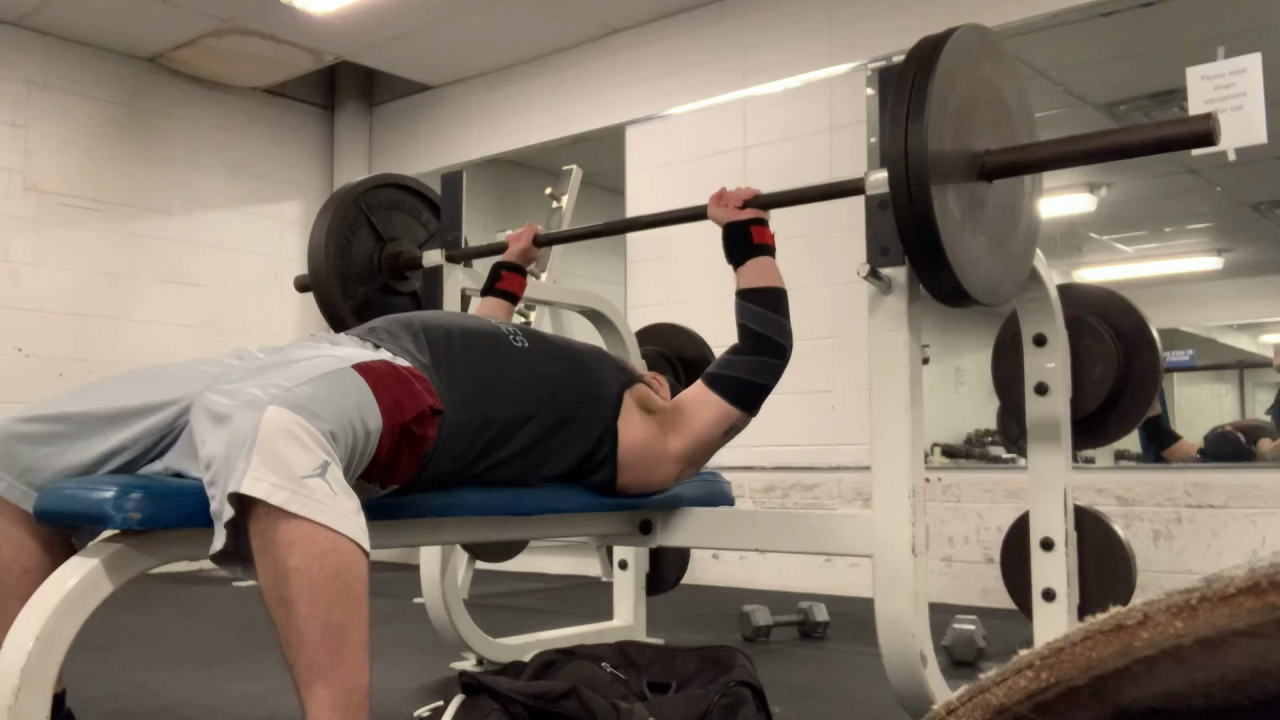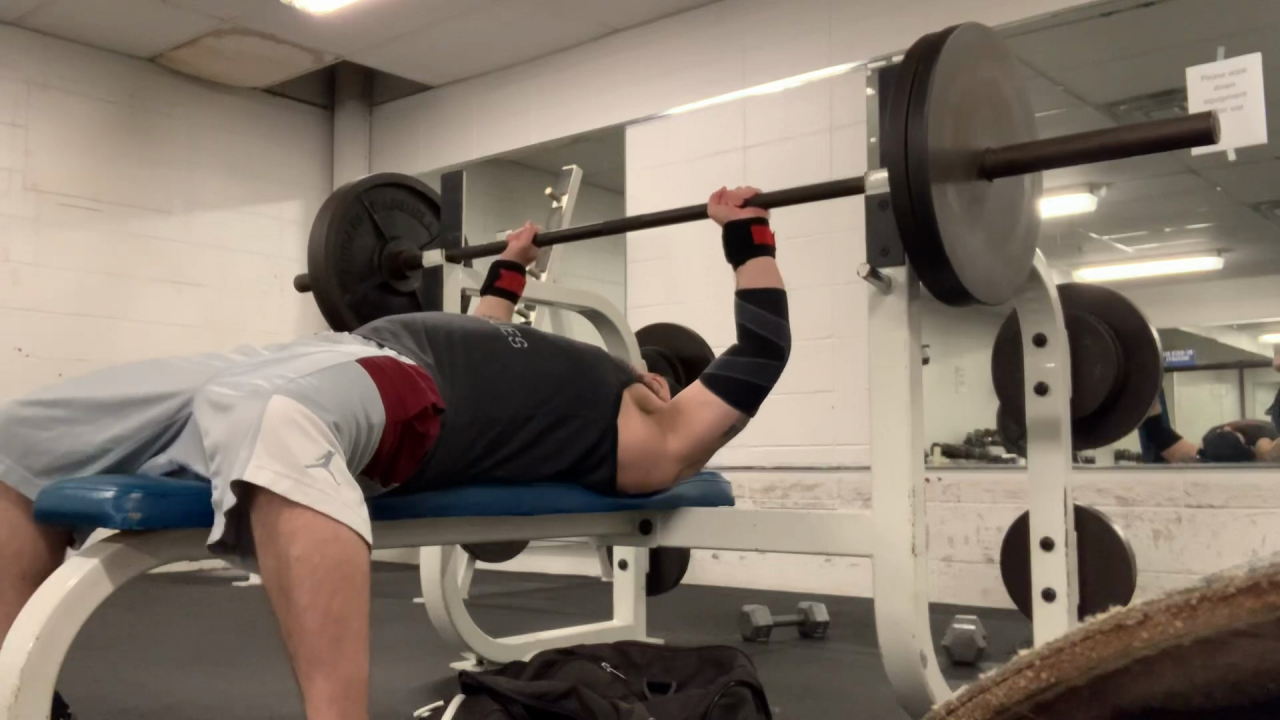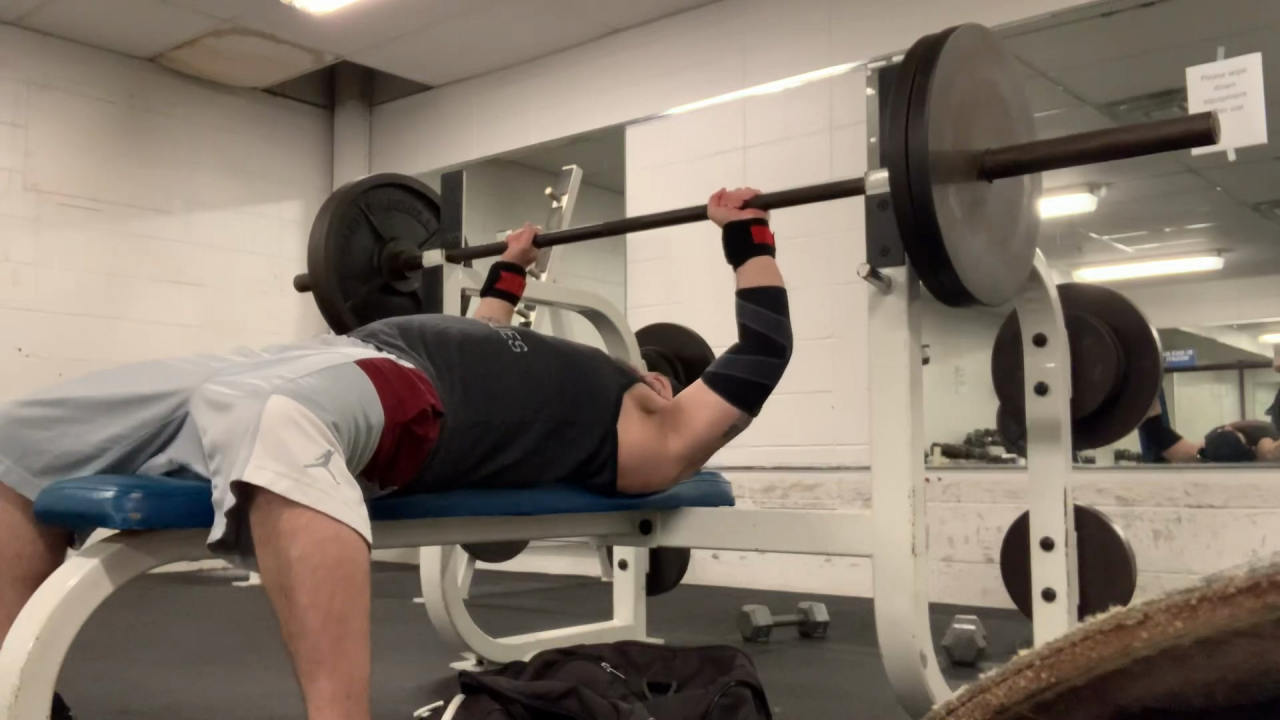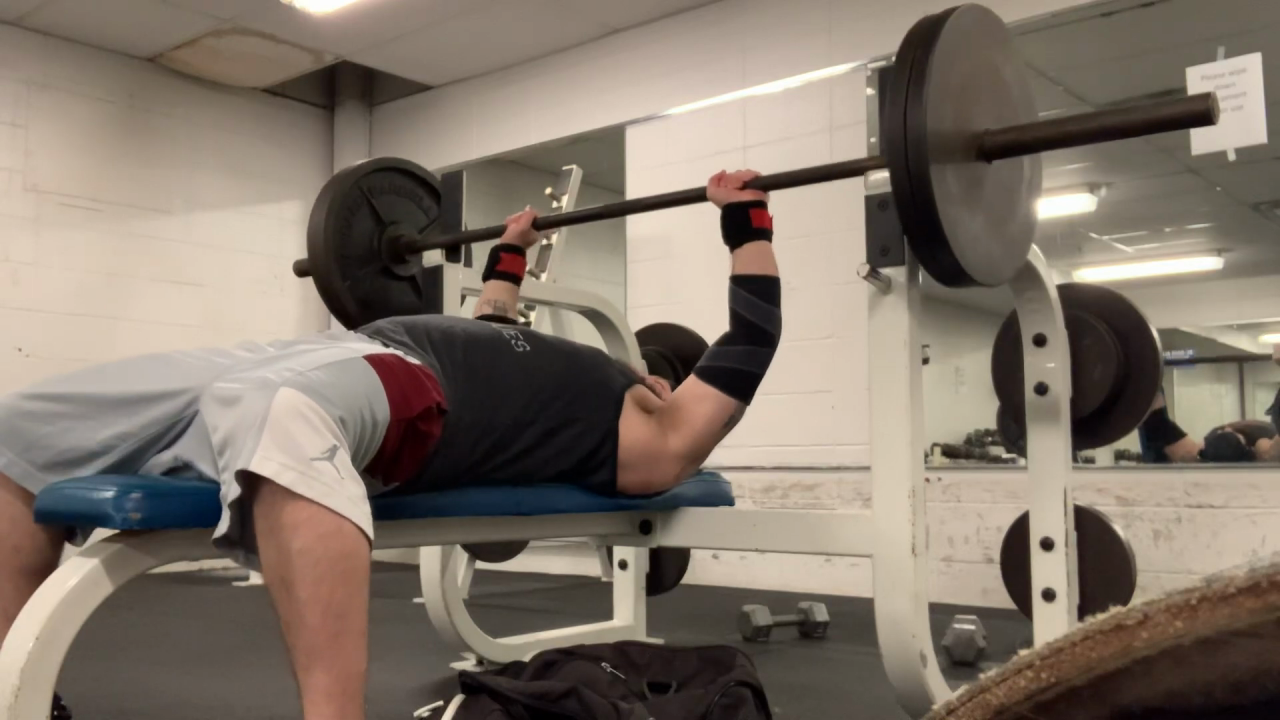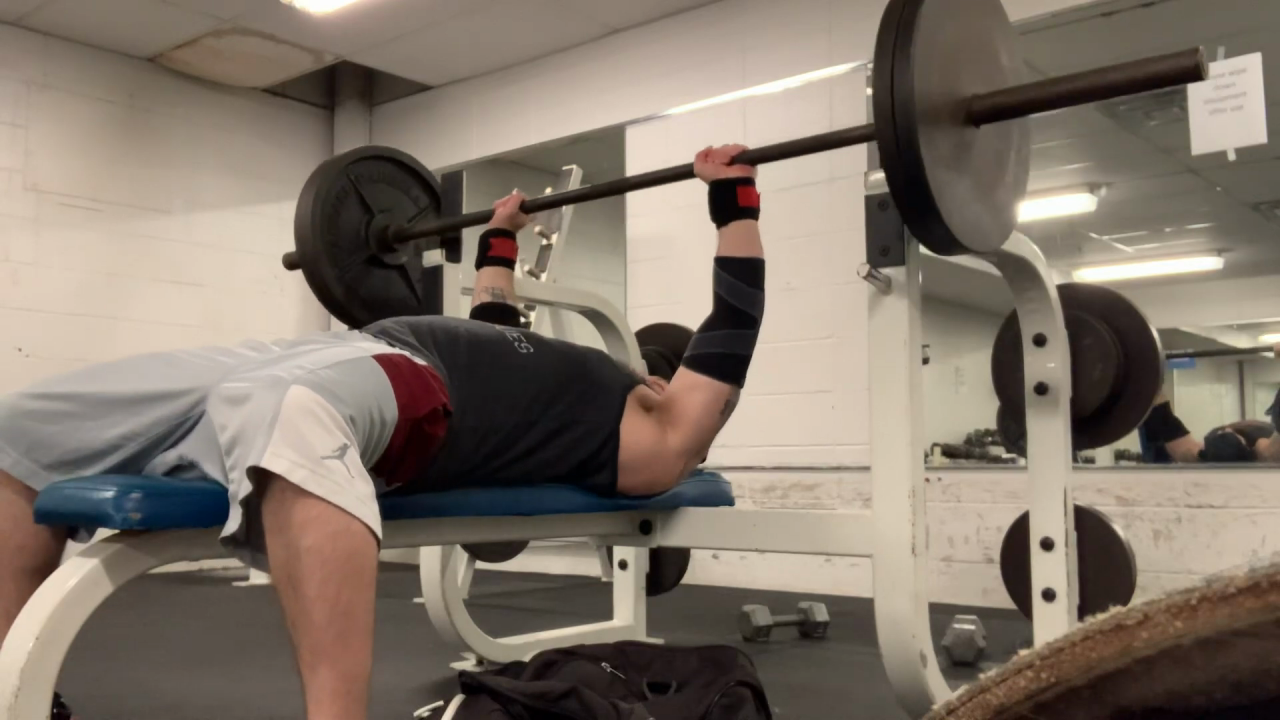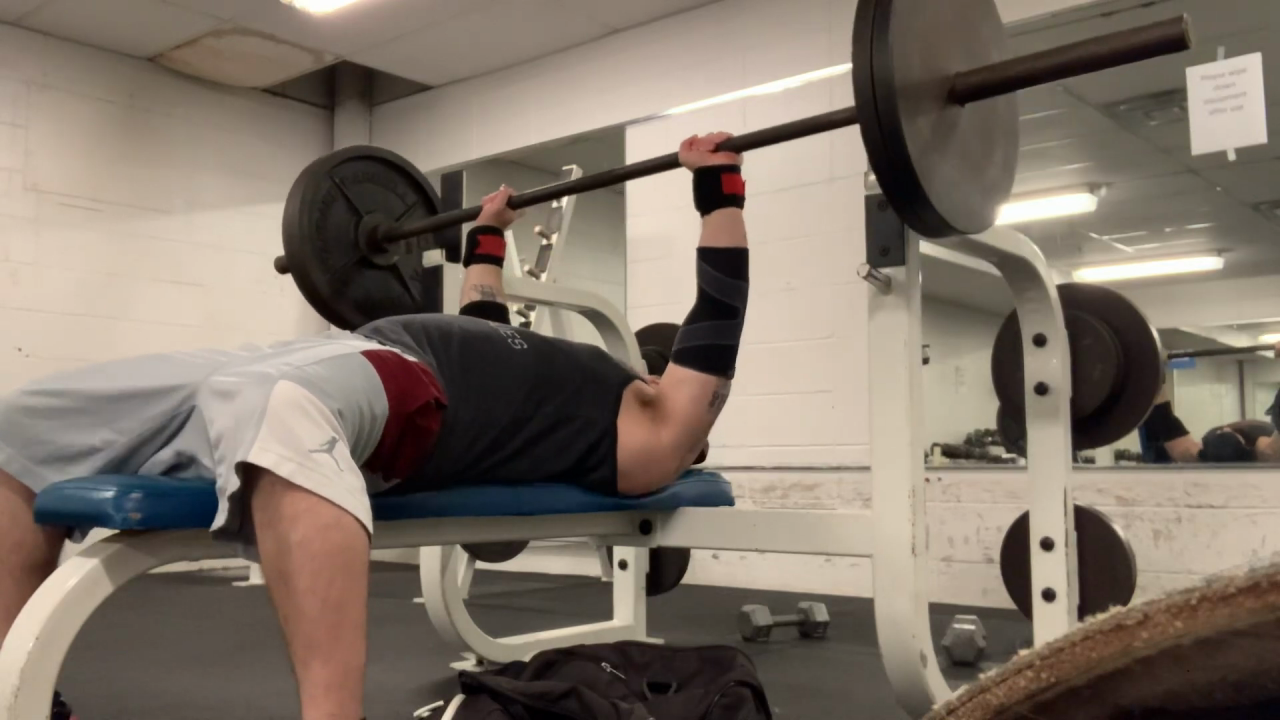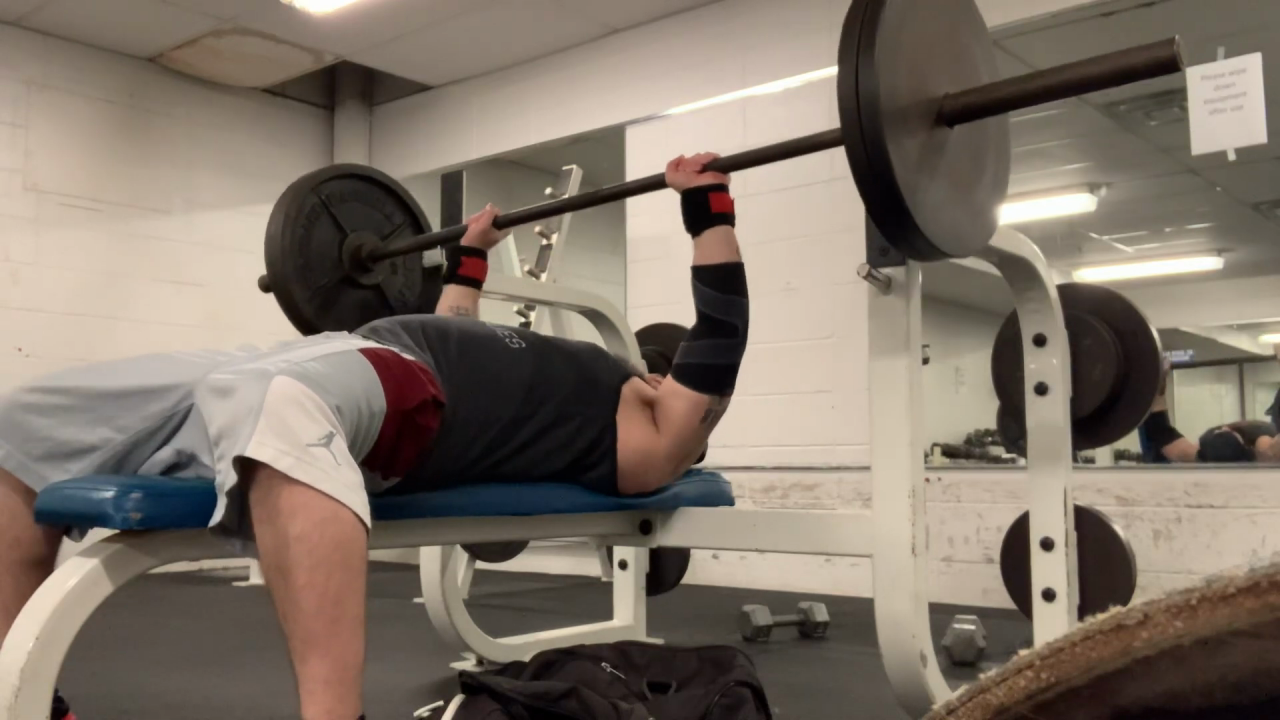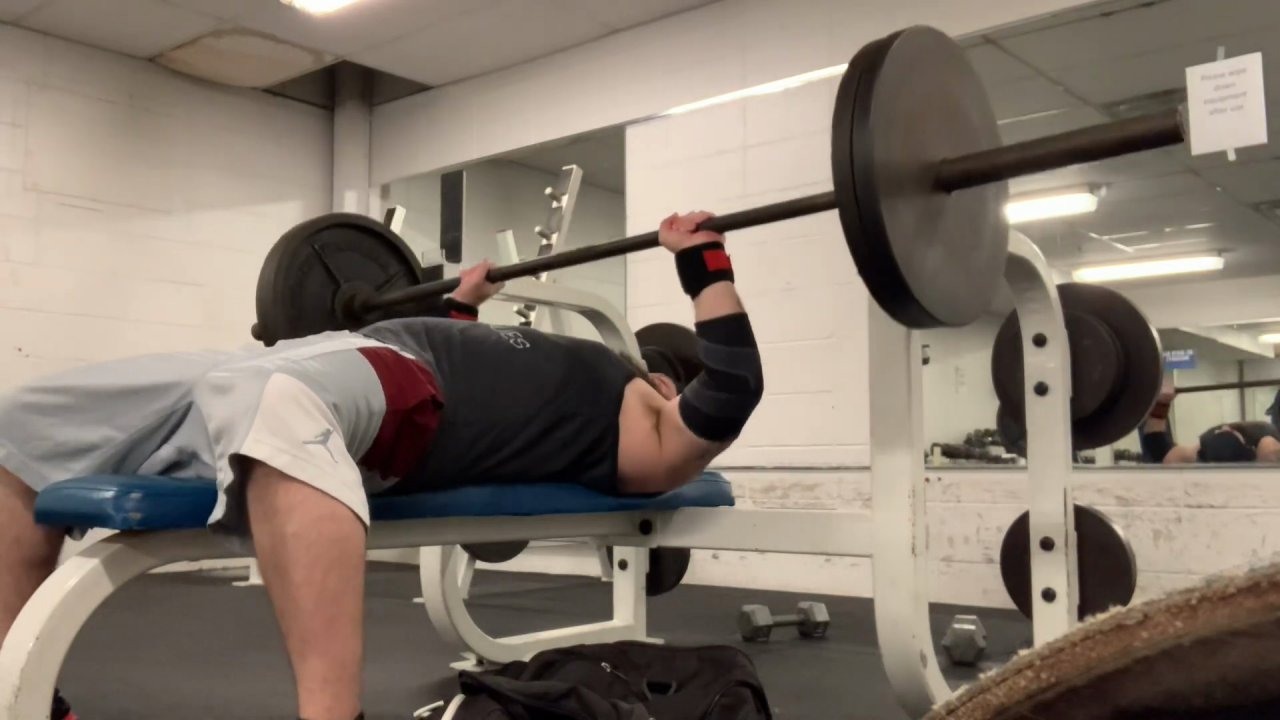
dt=0.5s
person 1, frame 1
left shoulder: (653, 443)
right shoulder: (574, 389)
left elbow: (762, 353)
right elbow: (481, 356)
left wrist: (747, 235)
right wrist: (509, 271)
left knee: (266, 440)
person 1, frame 2
left shoulder: (654, 443)
right shoulder: (584, 391)
left elbow: (760, 354)
right elbow: (482, 348)
left wrist: (748, 237)
right wrist: (508, 267)
left knee: (270, 428)
person 1, frame 3
left shoulder: (654, 444)
right shoulder: (579, 394)
left elbow: (762, 354)
right elbow: (480, 354)
left wrist: (747, 238)
right wrist: (507, 273)
left knee: (269, 429)
person 1, frame 4
left shoulder: (654, 443)
right shoulder: (584, 390)
left elbow: (752, 343)
right elbow: (490, 341)
left wrist: (746, 219)
right wrist: (508, 254)
left knee: (277, 422)
person 1, frame 5
left shoulder: (655, 444)
right shoulder: (566, 385)
left elbow: (732, 331)
right elbow: (492, 331)
left wrist: (735, 202)
right wrist: (500, 237)
left knee: (283, 422)
person 1, frame 6
left shoulder: (649, 440)
right shoulder: (558, 388)
left elbow: (718, 320)
right elbow: (481, 330)
left wrist: (718, 188)
right wrist: (486, 236)
left knee: (275, 418)
person 1, frame 7
left shoulder: (645, 443)
right shoulder: (557, 384)
left elbow: (721, 343)
right elbow: (459, 348)
left wrist: (707, 207)
right wrist: (468, 256)
left knee: (274, 414)
person 1, frame 8
left shoulder: (650, 445)
right shoulder: (603, 396)
left elbow: (733, 390)
left wrist: (702, 263)
right wrist: (462, 306)
left knee: (271, 412)
